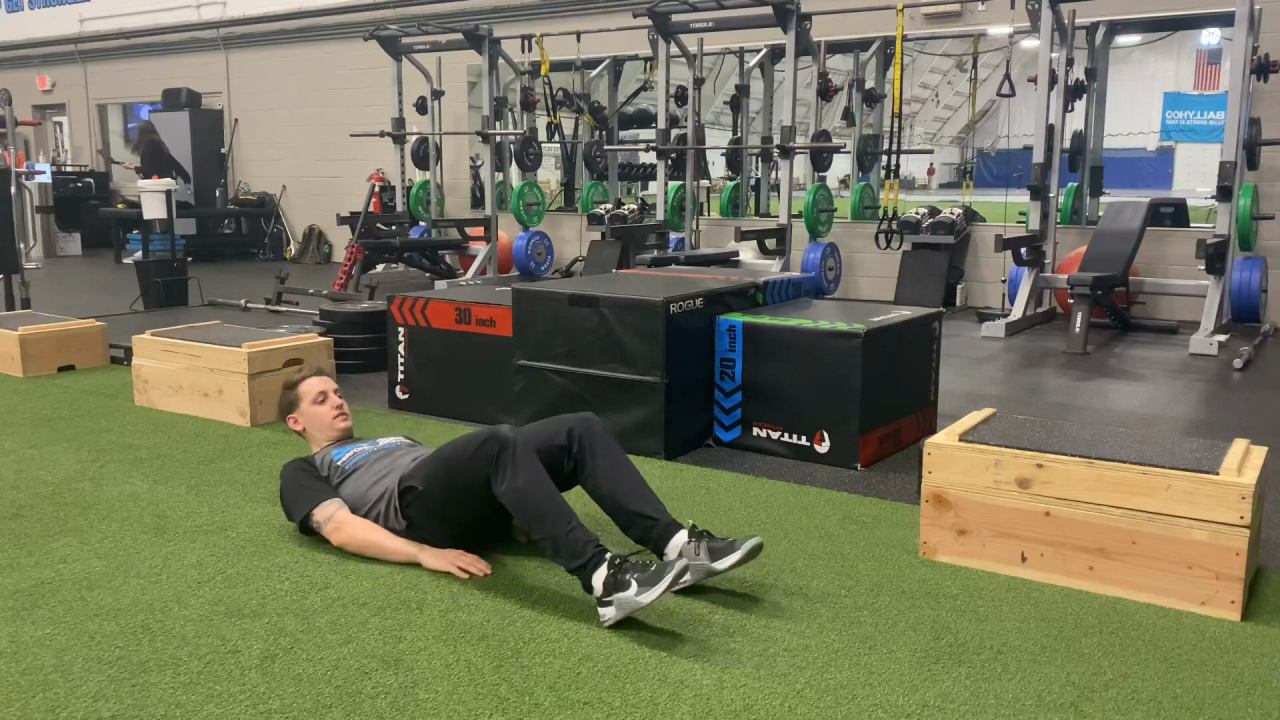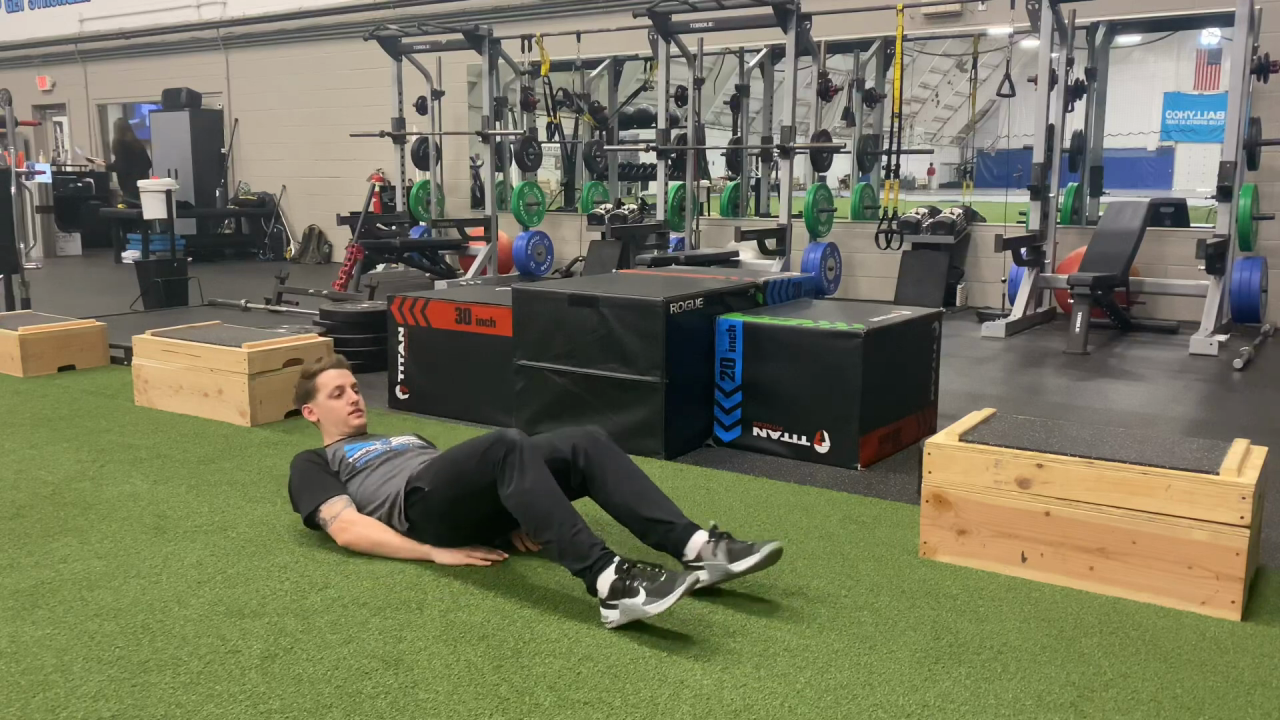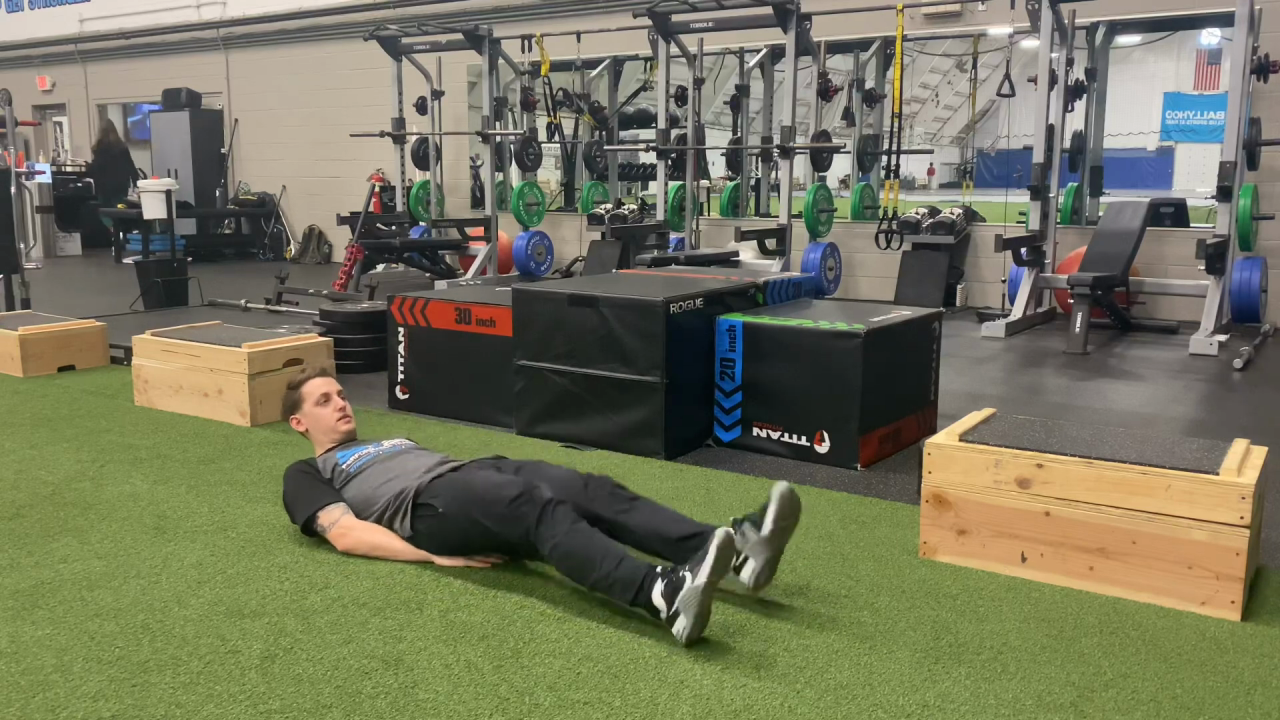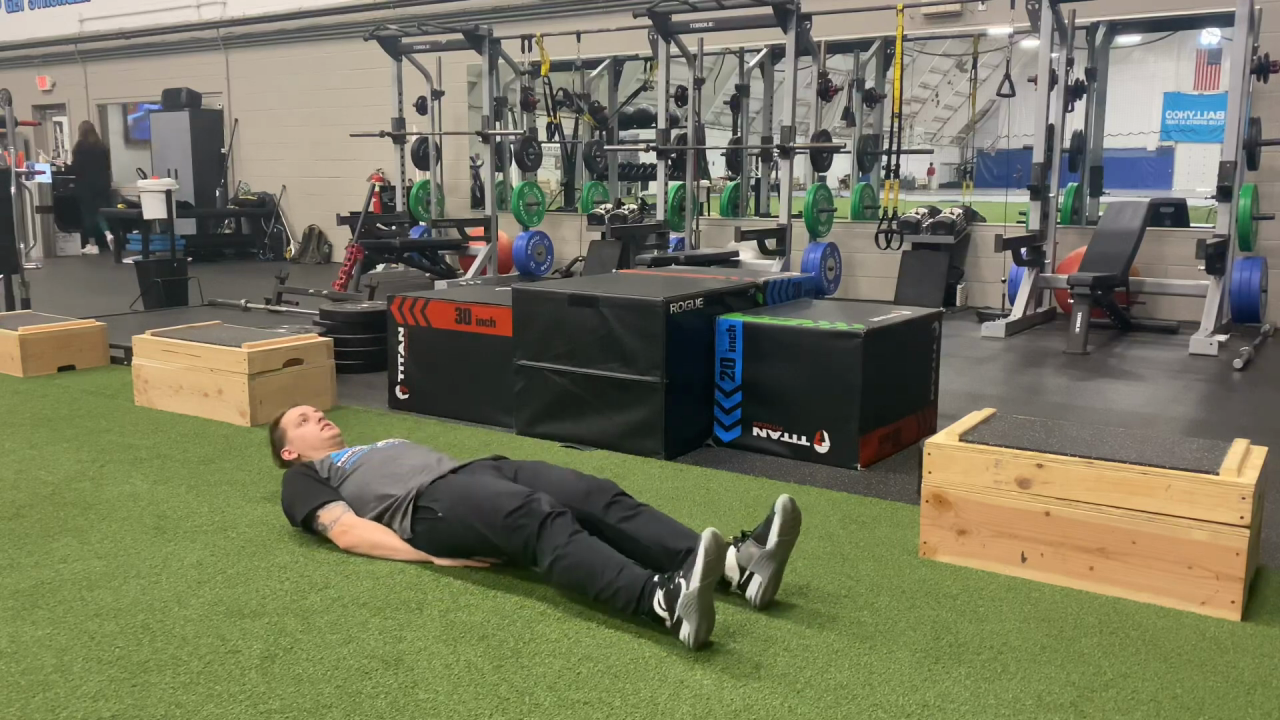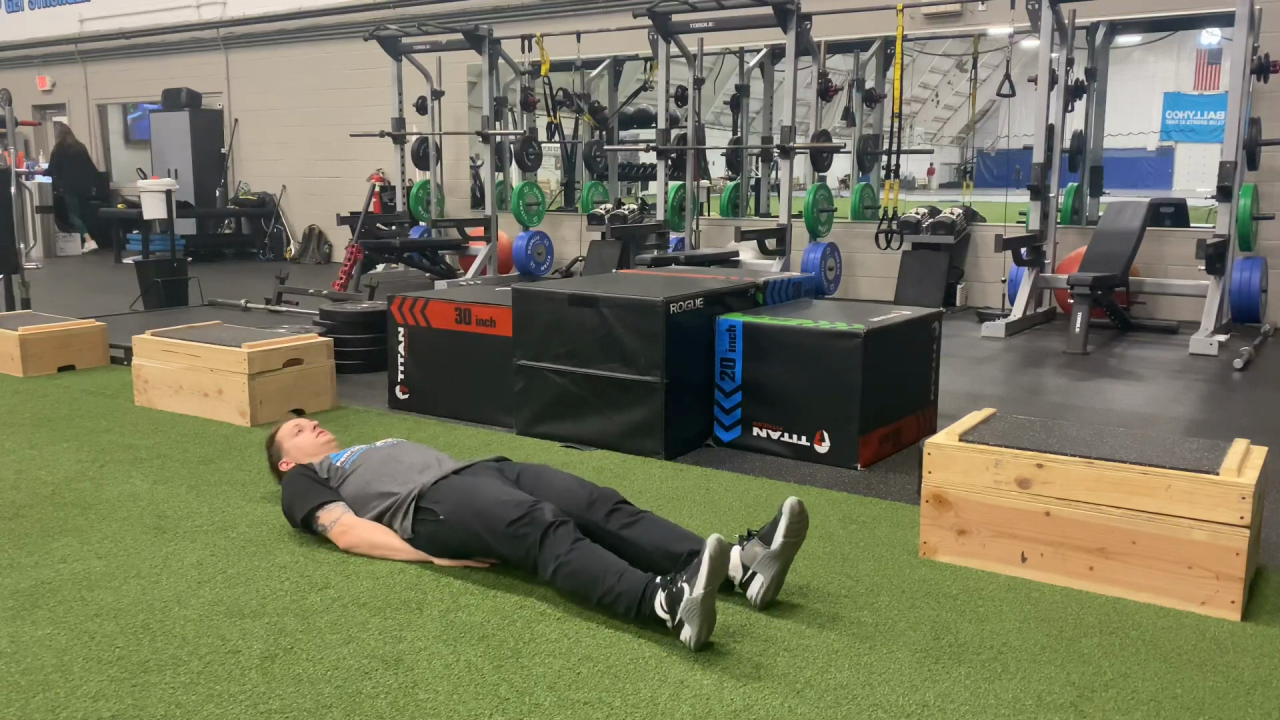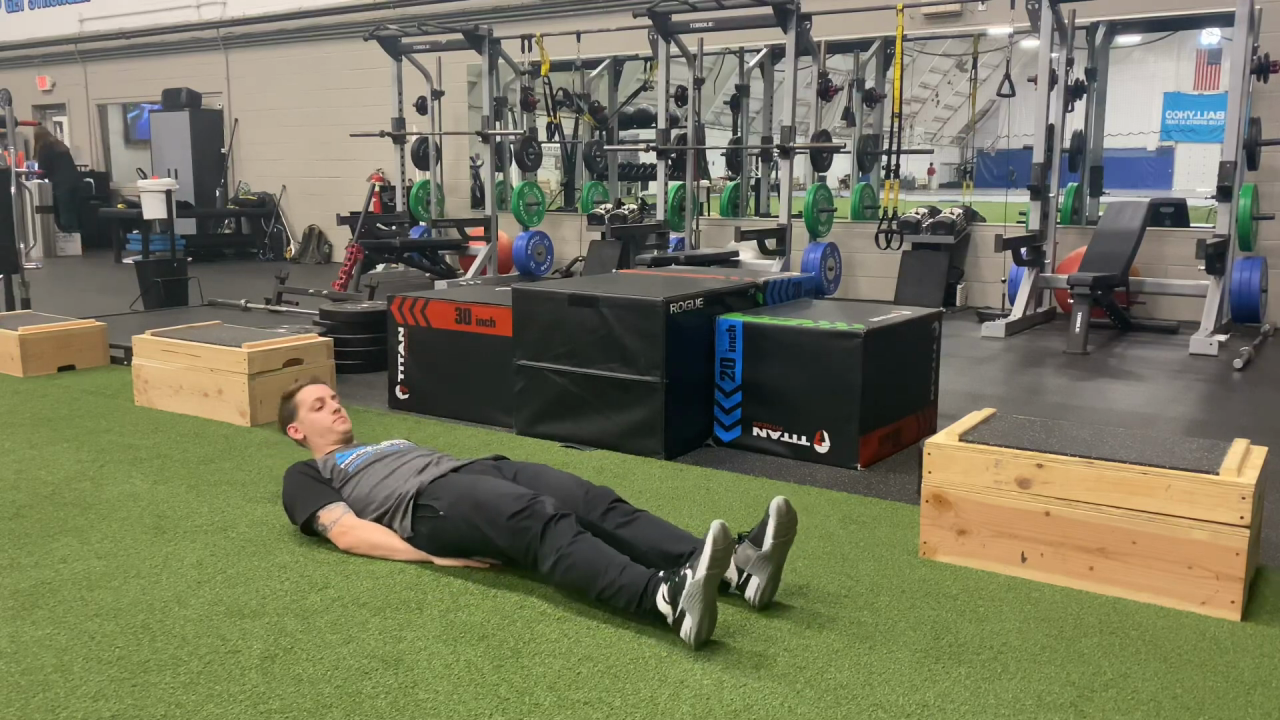
dt=0.5s
person 1, frame 1
left shoulder: (397, 439)
right shoulder: (303, 472)
right elbow: (340, 530)
left wrist: (522, 509)
right wrist: (425, 554)
left hip: (478, 505)
right hip: (415, 502)
left knee: (581, 429)
right knee: (500, 439)
left ankle: (677, 546)
right ankle: (604, 579)
person 1, frame 2
left shoulder: (404, 438)
right shoulder: (313, 465)
right elbow: (348, 529)
left wrist: (509, 518)
right wrist: (436, 552)
left hip: (478, 503)
right hip: (422, 505)
left knee: (587, 445)
right knee: (509, 446)
left ankle: (701, 549)
right ankle: (610, 582)
person 1, frame 3
left shoulder: (392, 443)
right shoulder: (307, 475)
right elbow: (346, 535)
right wrist: (435, 554)
right hip: (428, 504)
left knee: (593, 495)
right knee: (543, 510)
left ankle: (737, 551)
right ankle: (667, 593)
person 1, frame 4
left shoulder: (383, 446)
right shoulder: (304, 480)
right elbow: (346, 532)
right wrist: (432, 555)
right hip: (430, 503)
left knee: (600, 499)
right knee: (541, 521)
left ankle: (736, 563)
right ankle: (665, 599)
person 1, frame 5
left shoulder: (378, 449)
right shoulder: (307, 482)
right elbow: (347, 532)
right wrist: (434, 556)
right hip: (432, 502)
left knee: (600, 508)
right knee: (542, 527)
left ankle: (739, 564)
right ankle: (667, 600)
person 1, frame 6
left shoulder: (389, 444)
right shoulder: (307, 477)
right elbow: (347, 532)
right wrist: (433, 554)
right hip: (429, 504)
left knee: (595, 504)
right knee: (541, 522)
left ankle: (734, 565)
right ankle: (668, 598)
